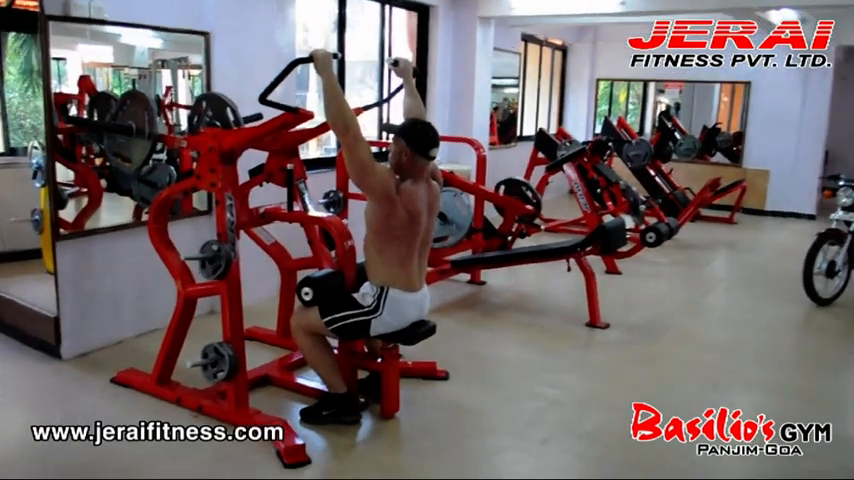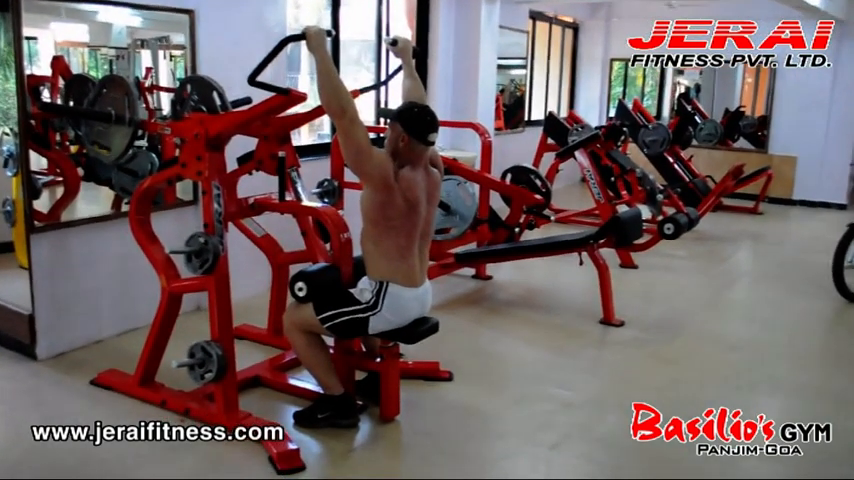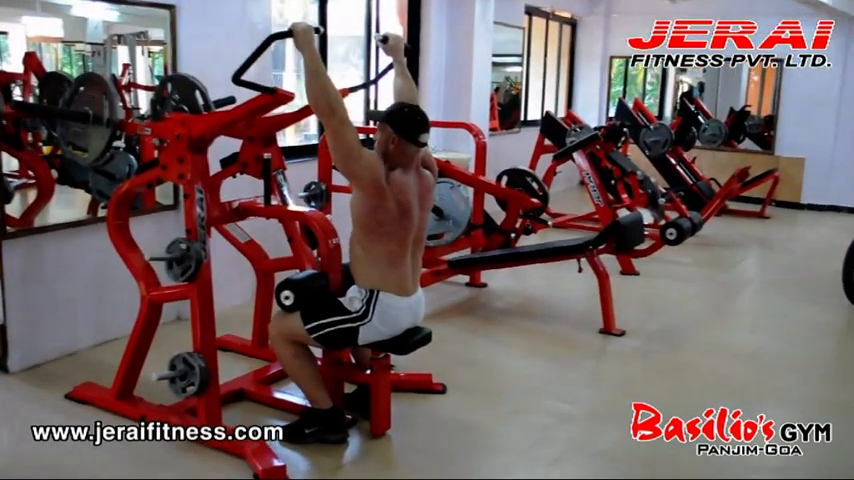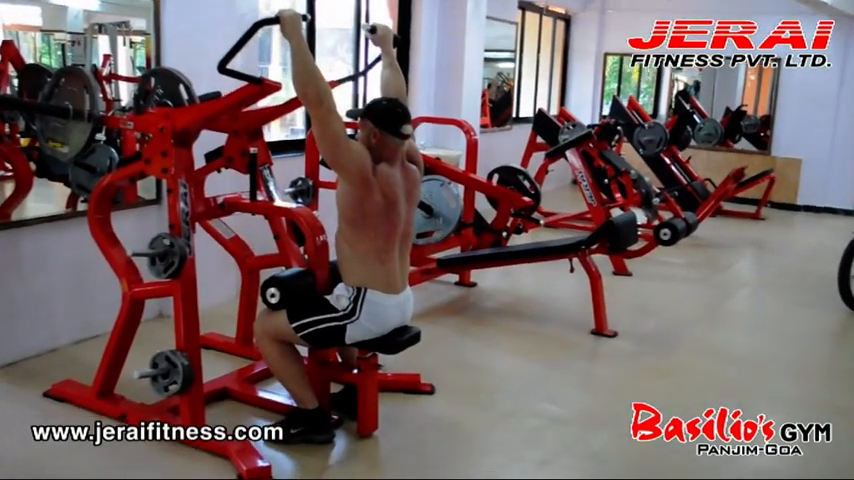
dt=0.7s
person 1, frame 1
left shoulder: (387, 189)
right shoulder: (432, 183)
left elbow: (348, 132)
right elbow: (418, 131)
left wrist: (326, 71)
right wrist: (408, 79)
left hip: (393, 305)
right hip: (419, 300)
left knee: (301, 322)
right knee: (355, 299)
left ankle: (342, 399)
right ankle: (383, 374)
person 1, frame 2
left shoulder: (386, 177)
right shoulder: (433, 171)
left elbow: (343, 115)
right elbow: (417, 115)
left wrist: (320, 48)
right wrist: (407, 59)
left hip: (393, 302)
right hip: (421, 296)
left knee: (294, 319)
right knee: (354, 296)
left ankle: (339, 403)
right ankle: (382, 375)
person 1, frame 3
left shoulder: (377, 179)
right shoulder: (425, 173)
left elbow: (332, 114)
right elbow: (409, 115)
left wrist: (307, 46)
right wrist: (398, 58)
left hip: (383, 311)
right hip: (412, 305)
left knee: (280, 329)
right knee: (339, 305)
left ankle: (327, 417)
right ankle: (372, 388)
person 1, frame 4
left shoulder: (363, 173)
right shoulder: (411, 167)
left elbow: (319, 104)
right elbow: (396, 107)
left wrist: (294, 34)
right wrist: (386, 49)
left hip: (370, 310)
right hip: (401, 304)
left knee: (266, 328)
right knee: (330, 302)
left ankle: (312, 418)
right ankle: (358, 388)
